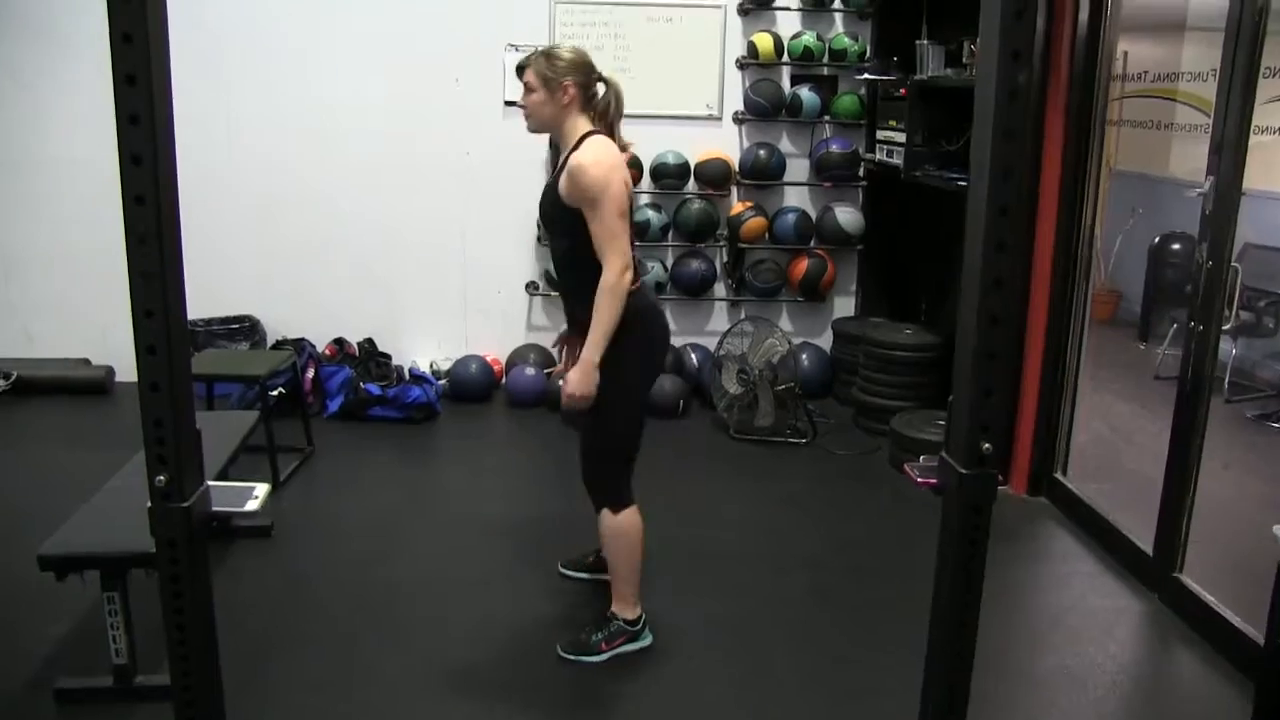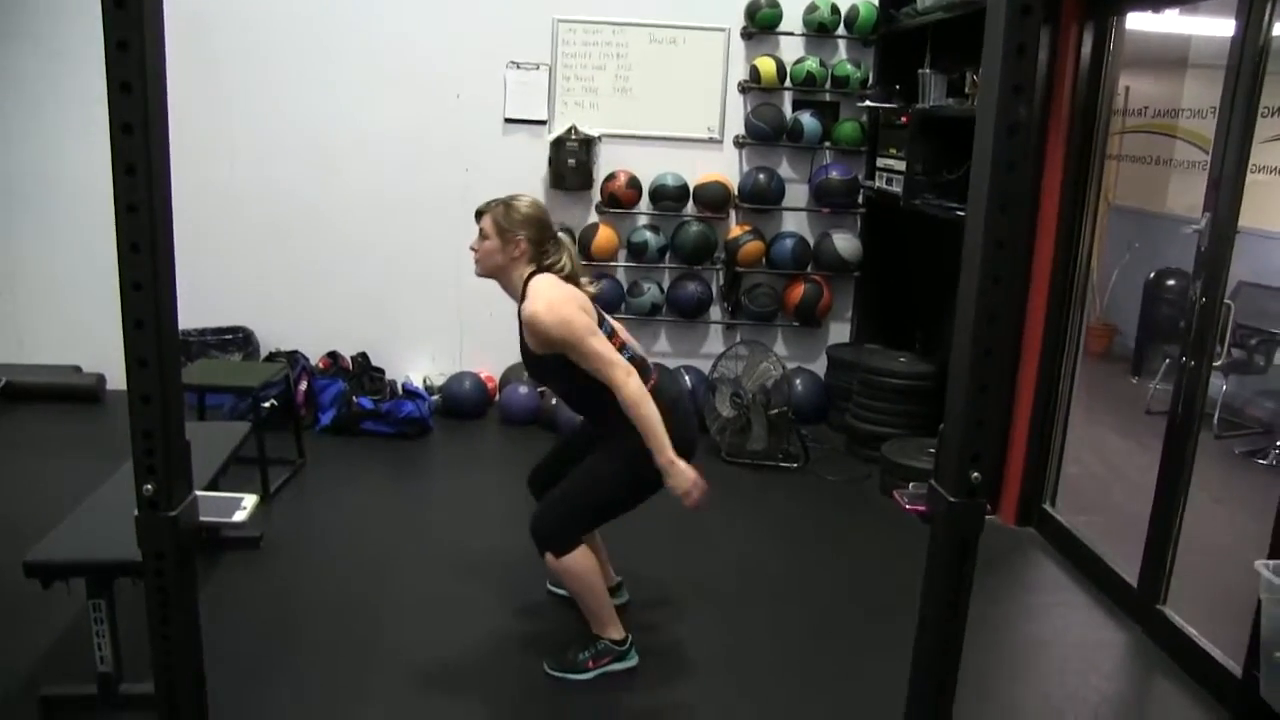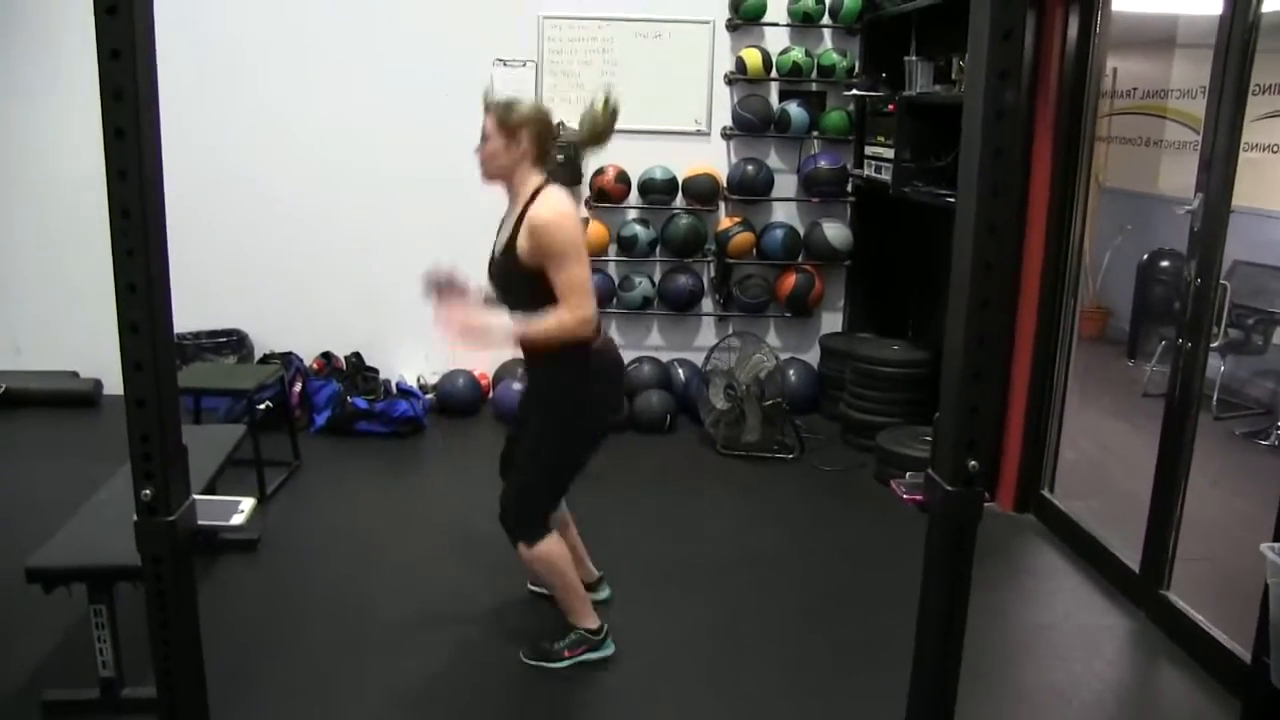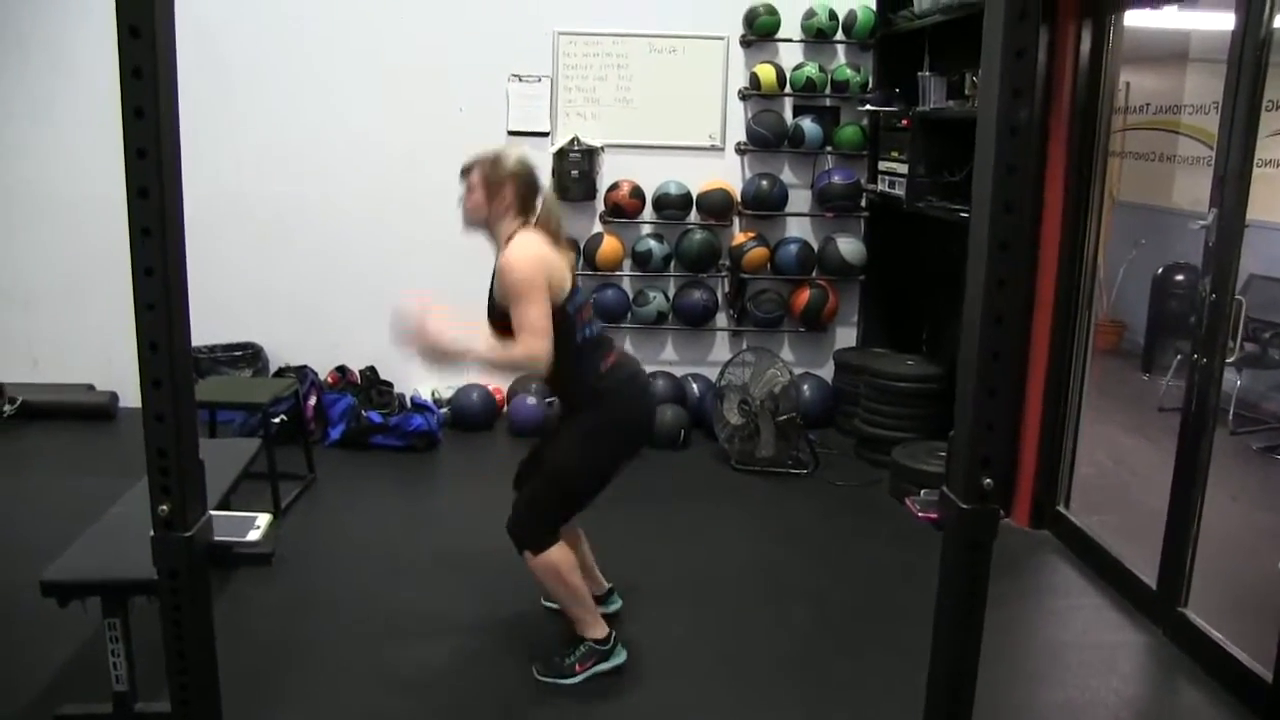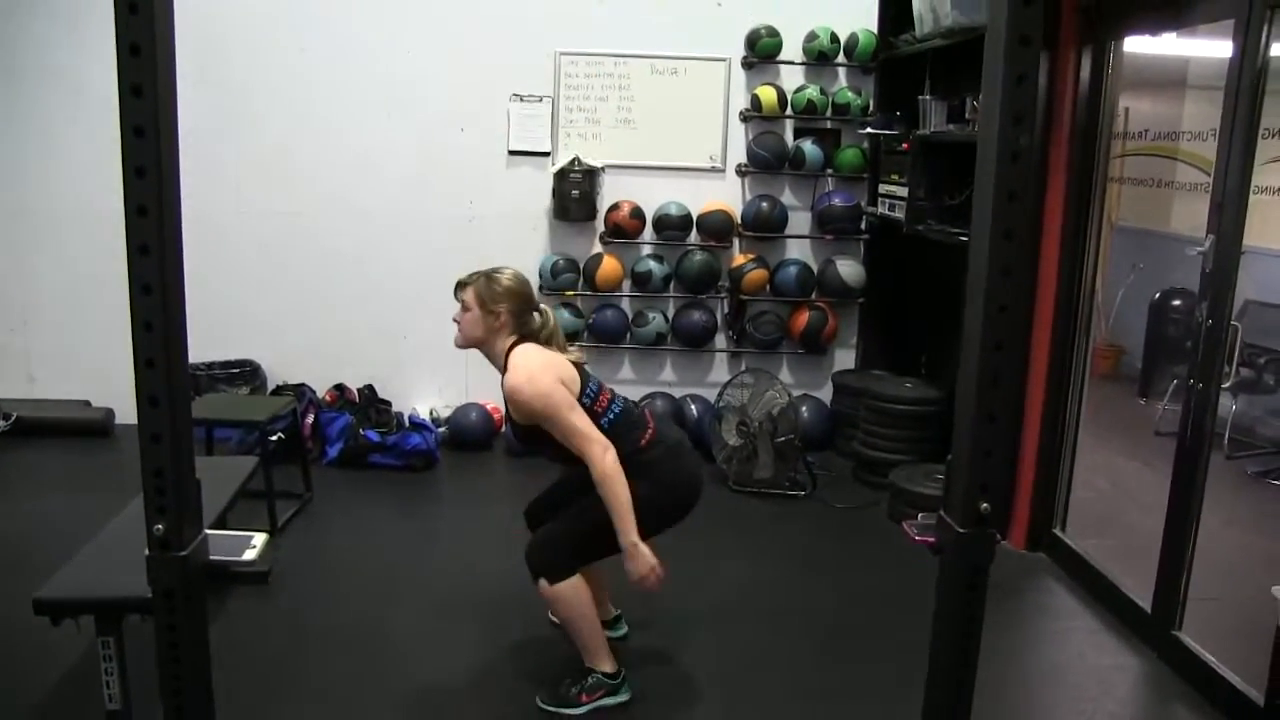
dt=1s
person 1, frame 1
left shoulder: (595, 159)
right shoulder: (580, 152)
left elbow: (618, 270)
left wrist: (589, 362)
right wrist: (575, 331)
left hip: (624, 337)
right hip: (605, 329)
left knee: (608, 473)
right knee: (598, 460)
left ankle: (627, 622)
right ankle: (613, 557)
person 1, frame 2
left shoulder: (542, 308)
right shoulder: (544, 287)
left elbow: (622, 378)
right elbow: (610, 333)
left wrist: (671, 462)
right wrist: (659, 380)
left hip: (655, 426)
right hip: (643, 412)
left knee: (552, 526)
right knee: (545, 483)
left ankle: (612, 642)
right ankle: (605, 581)
person 1, frame 3
left shoulder: (551, 211)
right shoulder: (523, 206)
left elbow: (580, 318)
left wrist: (493, 323)
right wrist: (473, 297)
left hip: (583, 379)
right hip: (564, 372)
left knee: (522, 510)
right knee: (524, 477)
left ankle: (587, 631)
right ankle: (584, 577)
person 1, frame 4
left shoulder: (519, 260)
right shoulder: (528, 245)
left elbow: (537, 358)
right elbow: (532, 339)
left wrist: (455, 349)
right wrist: (463, 347)
left hip: (609, 405)
right hip: (607, 391)
left knee: (529, 524)
right knee: (534, 488)
left ankle: (598, 641)
right ankle: (597, 589)
person 1, frame 5
left shoulder: (522, 380)
right shoulder: (526, 357)
left elbow: (599, 454)
left wrist: (632, 545)
left hip: (663, 473)
right hip: (647, 454)
left knee: (548, 553)
right knee: (543, 517)
left ankle: (604, 677)
right ankle: (603, 615)
